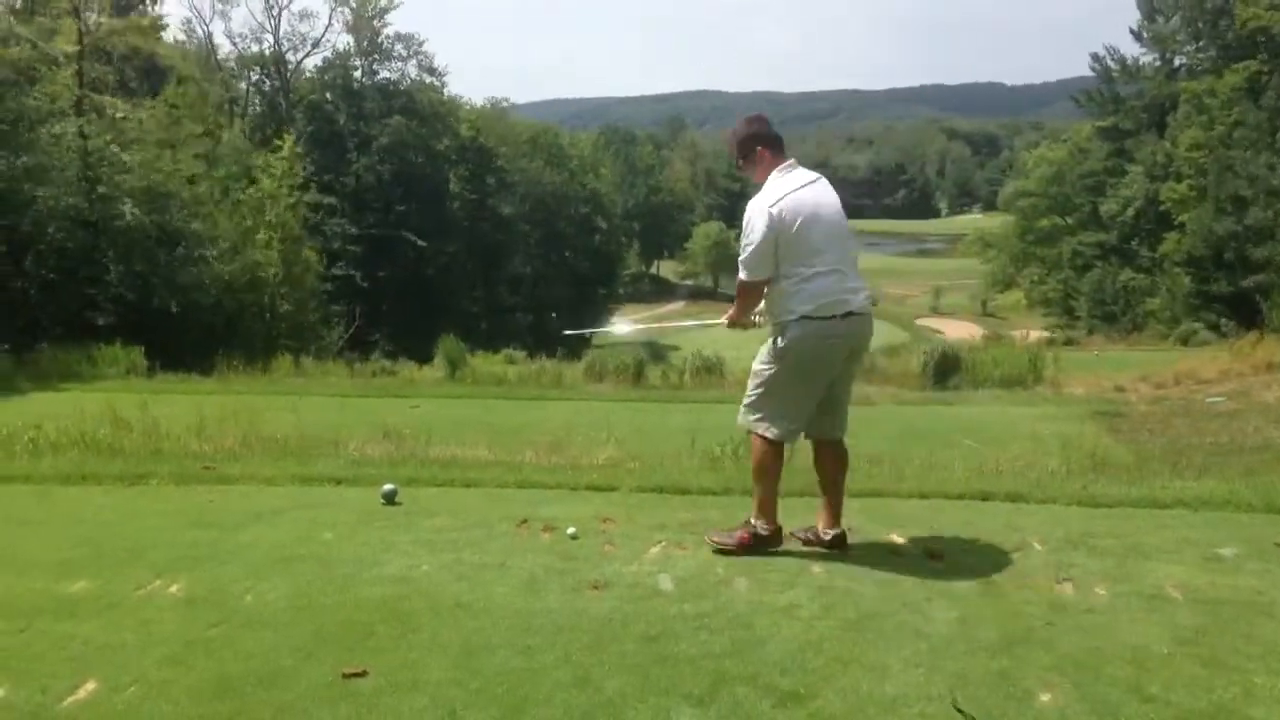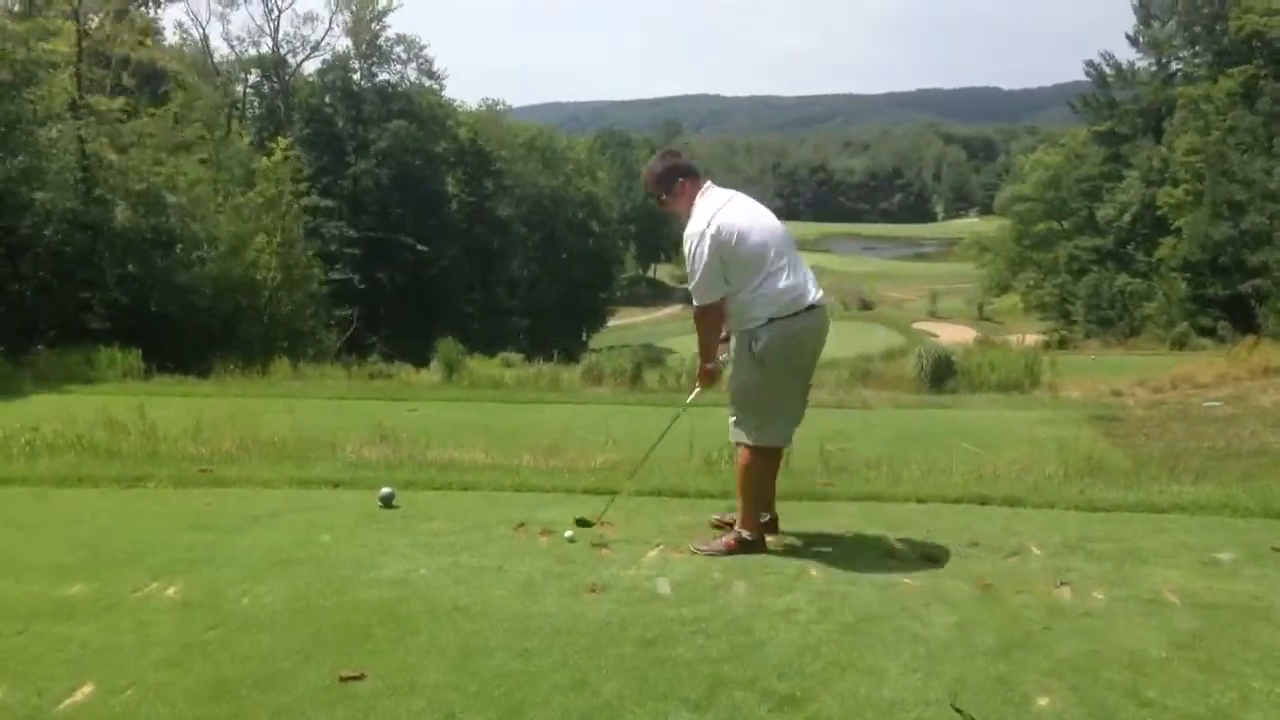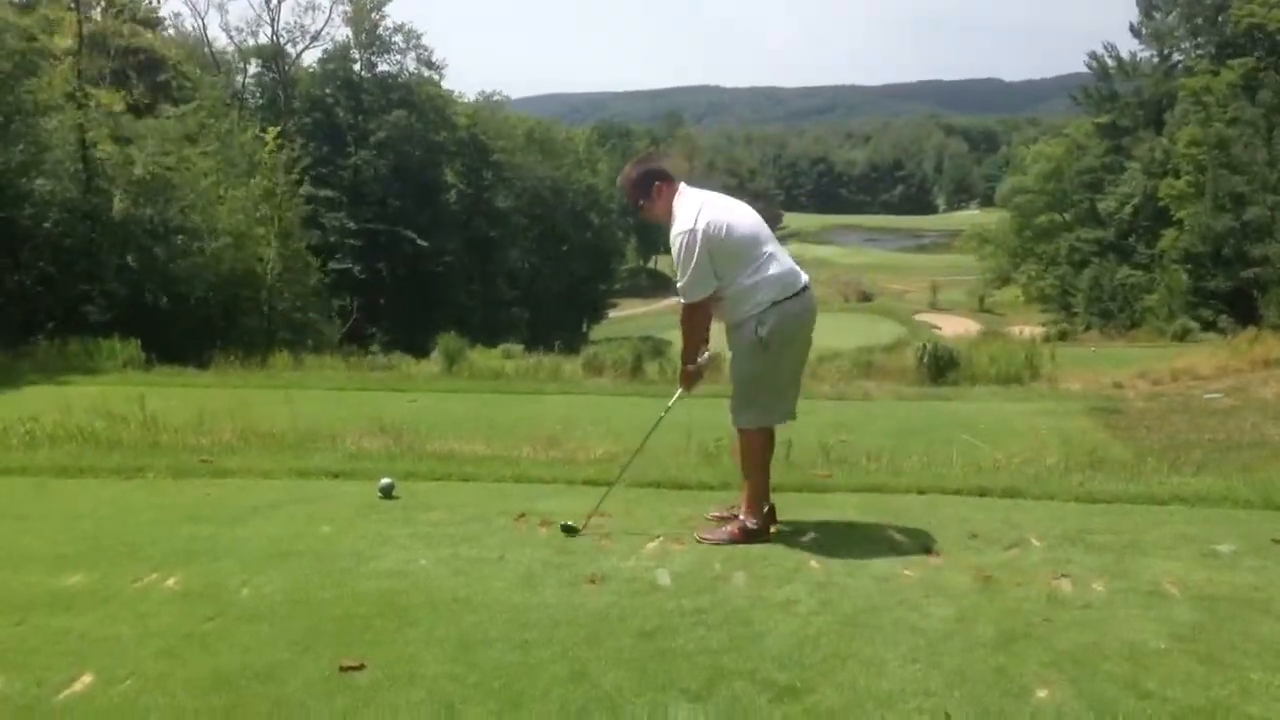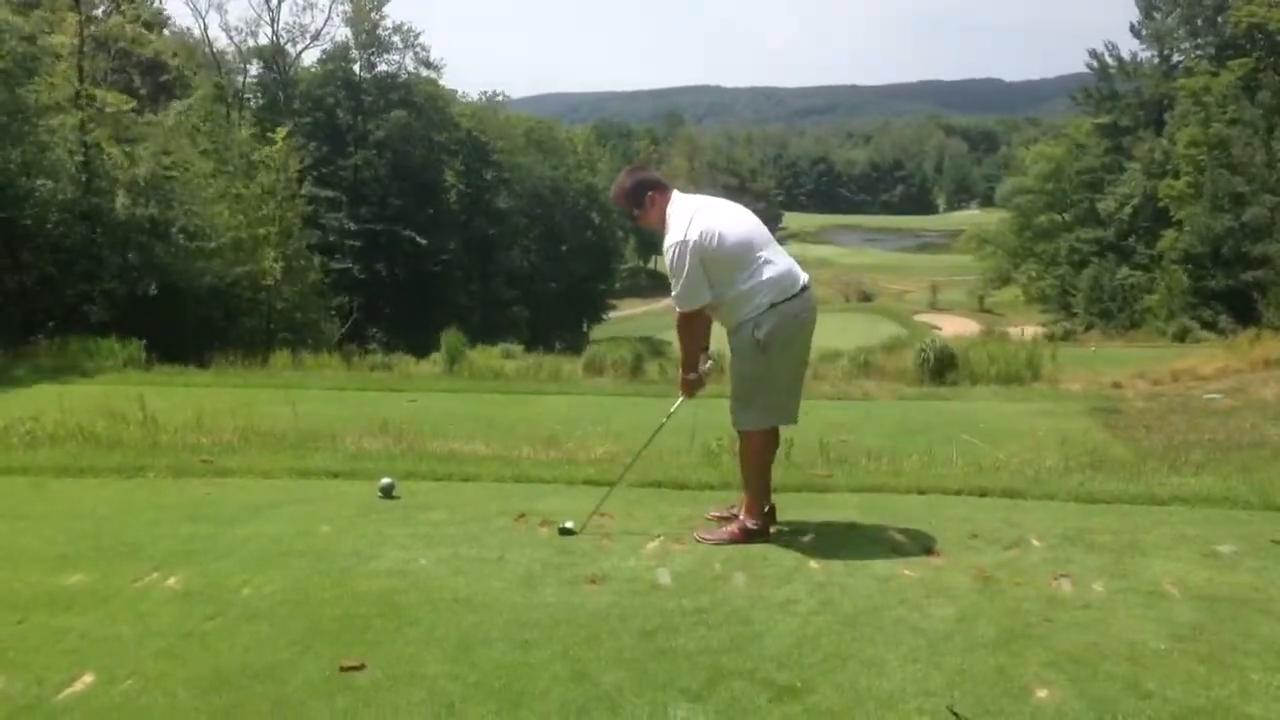
dt=0.5s
person 1, frame 1
left shoulder: (766, 205)
right shoulder: (819, 184)
left elbow: (753, 281)
left wrist: (738, 314)
right wrist: (765, 302)
left hip: (808, 327)
right hip: (853, 319)
left knee: (765, 423)
right knee: (827, 429)
left ankle: (763, 525)
right ankle: (831, 526)
person 1, frame 2
left shoulder: (701, 228)
right shoulder: (735, 201)
left elbow: (707, 306)
left wrist: (707, 361)
right wrist: (724, 338)
left hip: (775, 328)
right hip: (808, 316)
left knee: (752, 431)
right knee: (769, 424)
left ankle: (747, 531)
right ankle: (762, 512)
person 1, frame 3
left shoulder: (687, 228)
right shoulder: (704, 203)
left elbow: (694, 305)
left wrist: (688, 362)
right wrist: (702, 343)
left hip: (771, 314)
right hip: (790, 304)
left knee: (751, 416)
right knee: (757, 412)
left ankle: (752, 519)
right ankle: (758, 504)
person 1, frame 4
left shoulder: (680, 238)
right shoulder: (700, 207)
left elbow: (689, 313)
left wrist: (689, 370)
right wrist: (701, 350)
left hip: (770, 316)
right hip: (794, 302)
left knee: (753, 418)
right knee: (762, 414)
left ankle: (753, 520)
right ankle: (758, 503)
